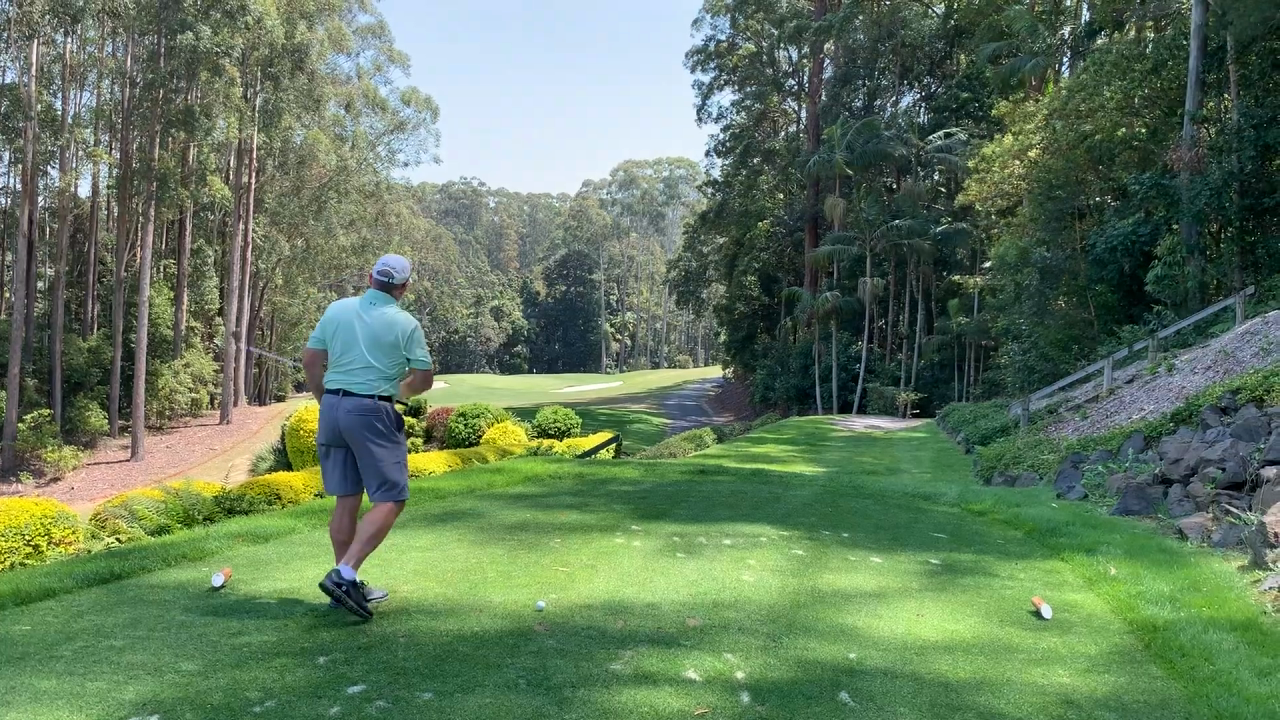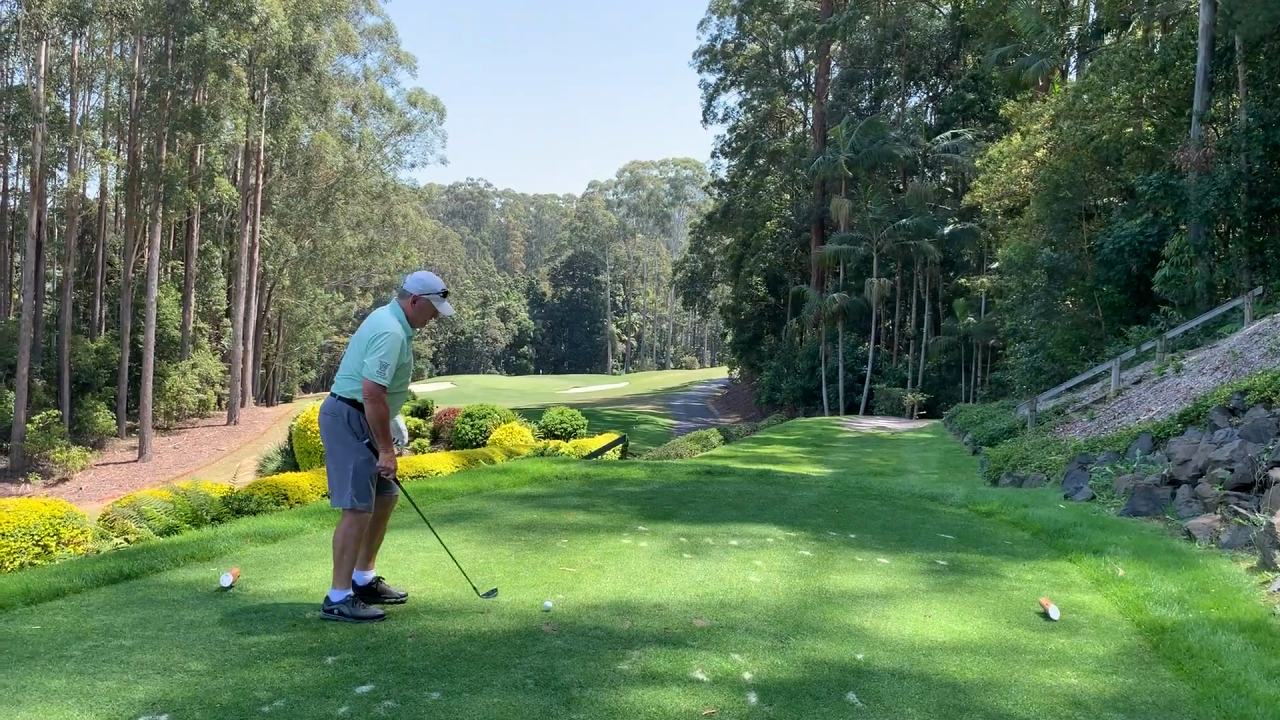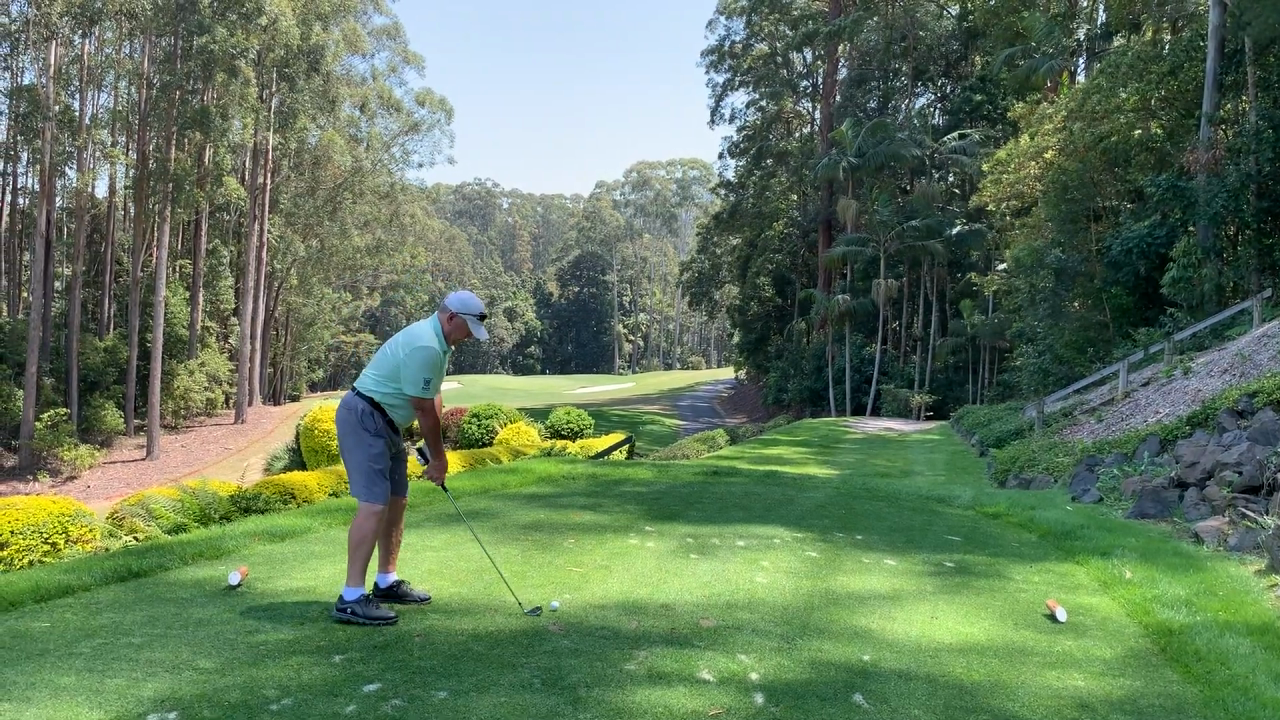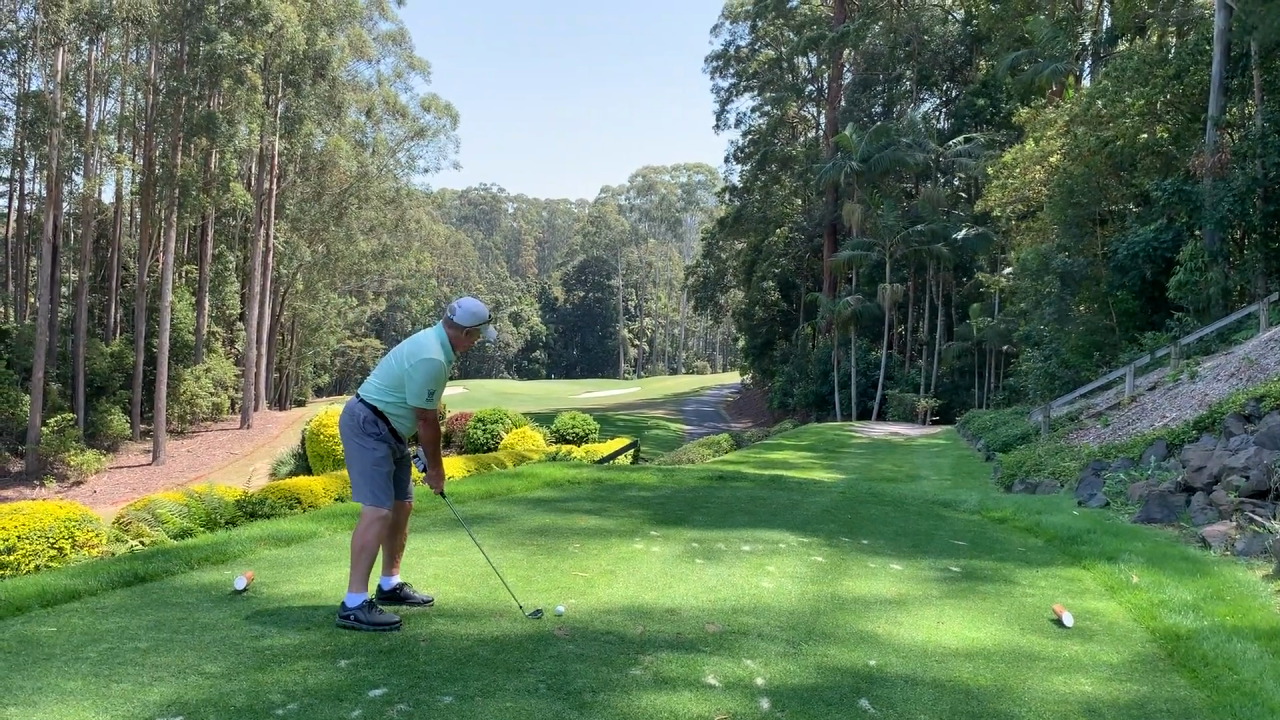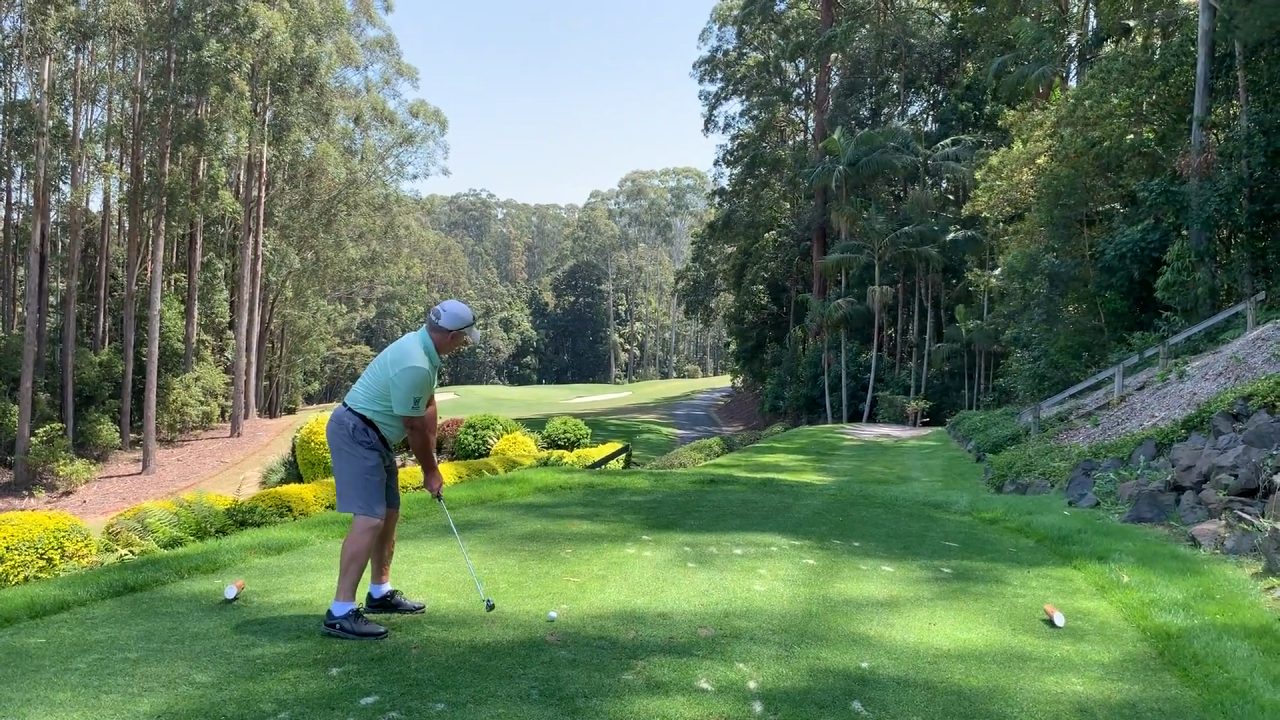
dt=0.7s
person 1, frame 1
left shoulder: (337, 310)
right shoulder: (407, 325)
left elbow: (311, 361)
right elbow: (424, 380)
left wrist: (324, 399)
left hip: (335, 409)
right hip: (374, 414)
left knee: (347, 499)
right knee: (390, 499)
left ankle: (346, 581)
right ankle: (344, 574)
person 1, frame 2
left shoulder: (392, 321)
right shoulder: (389, 332)
right elbow: (373, 395)
left wrist: (393, 422)
right wrist: (385, 449)
left hip: (361, 422)
right hip: (350, 422)
left knee: (385, 497)
right knee: (358, 508)
left ankle: (364, 580)
right ankle: (338, 598)
person 1, frame 3
left shoulder: (437, 340)
right shoulder: (424, 346)
left elbow: (433, 398)
right elbow: (424, 410)
left wrist: (435, 450)
right wrist: (439, 457)
left hip: (384, 422)
right hip: (364, 418)
left knee: (395, 501)
right knee: (374, 504)
left ankle: (386, 582)
right ankle: (352, 597)
person 1, frame 4
left shoulder: (435, 342)
right shoulder: (430, 359)
left elbow: (428, 415)
right elbow: (426, 419)
left wrist: (427, 454)
right wrist: (436, 467)
left hip: (387, 429)
right hip: (367, 426)
left knee: (400, 505)
right knee: (377, 510)
left ankle: (390, 585)
right ankle: (355, 602)
person 1, frame 5
left shoulder: (421, 347)
right shoulder: (414, 366)
left elbow: (428, 408)
right elbow: (415, 427)
left wrist: (430, 456)
right wrist: (431, 471)
left hip: (371, 436)
right hip: (356, 434)
left knee: (388, 514)
right knee: (369, 519)
left ankle: (380, 593)
right ankle: (341, 612)
